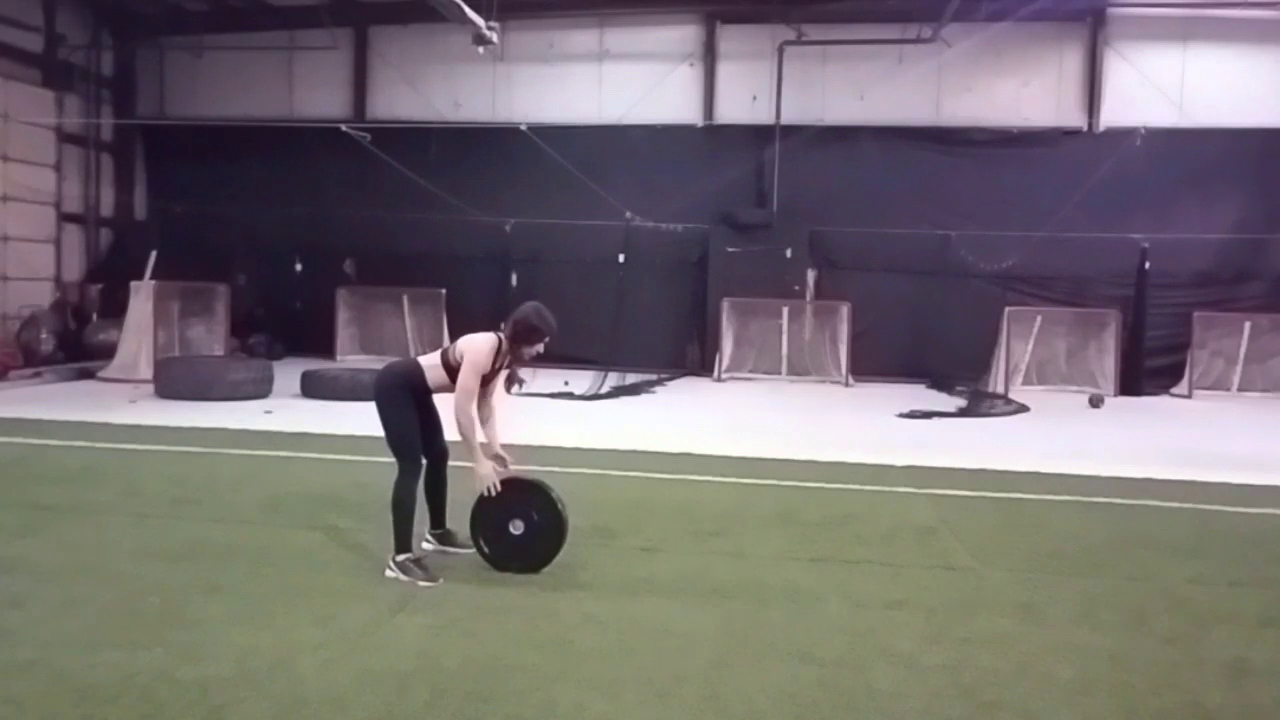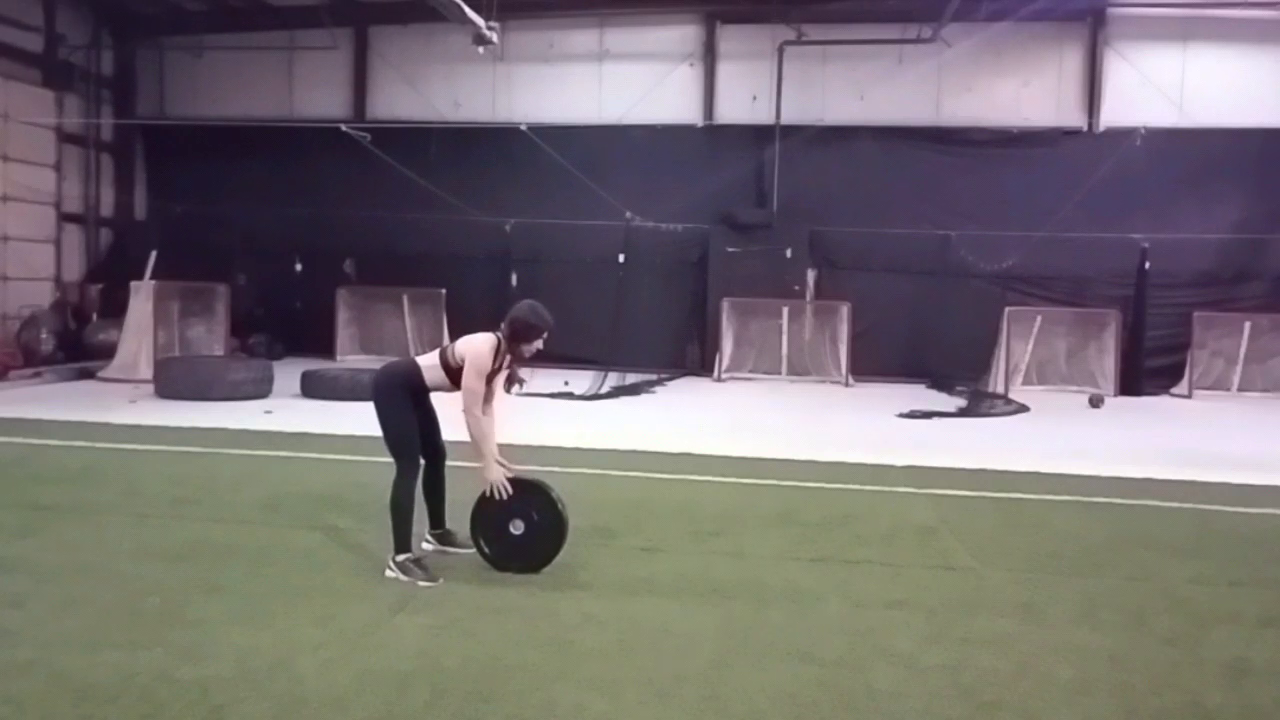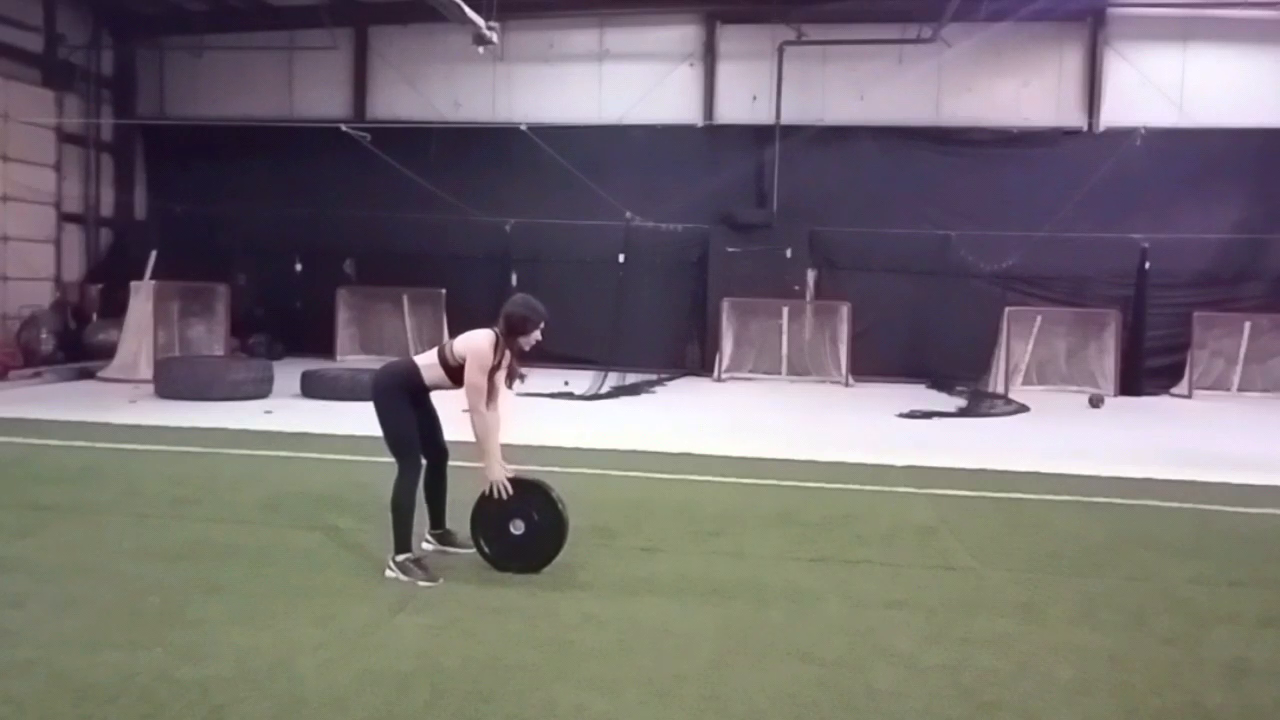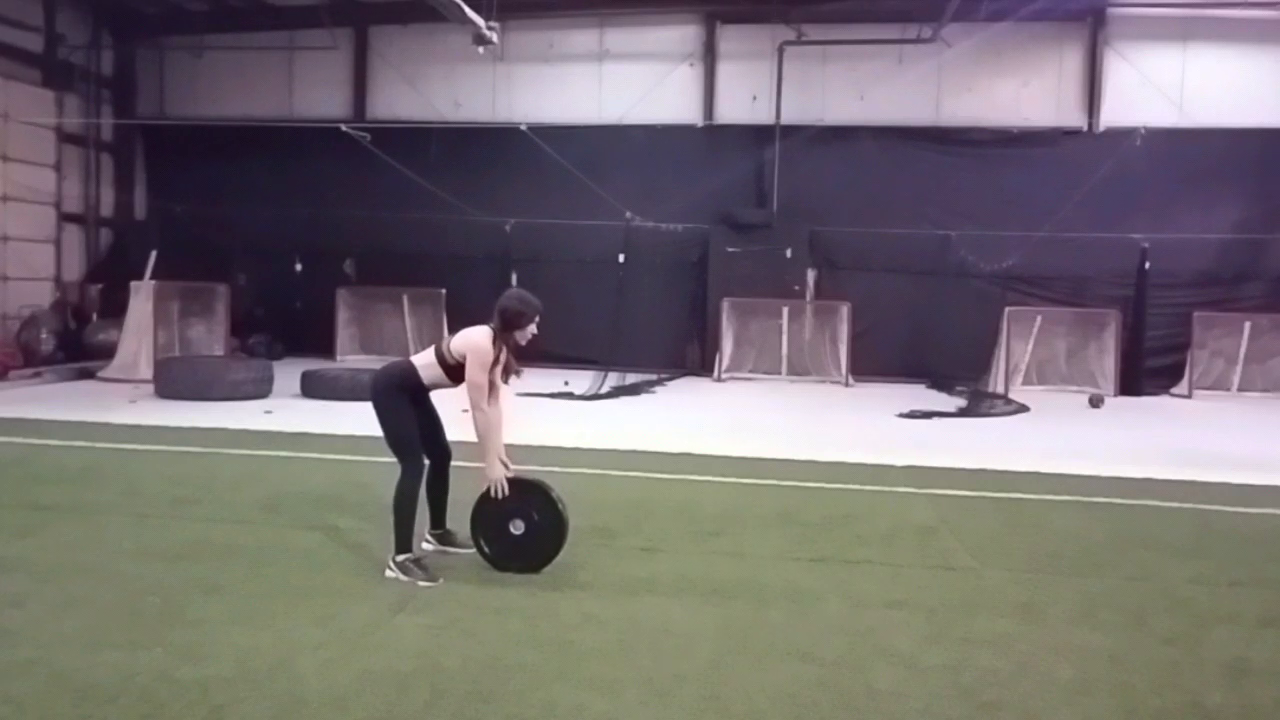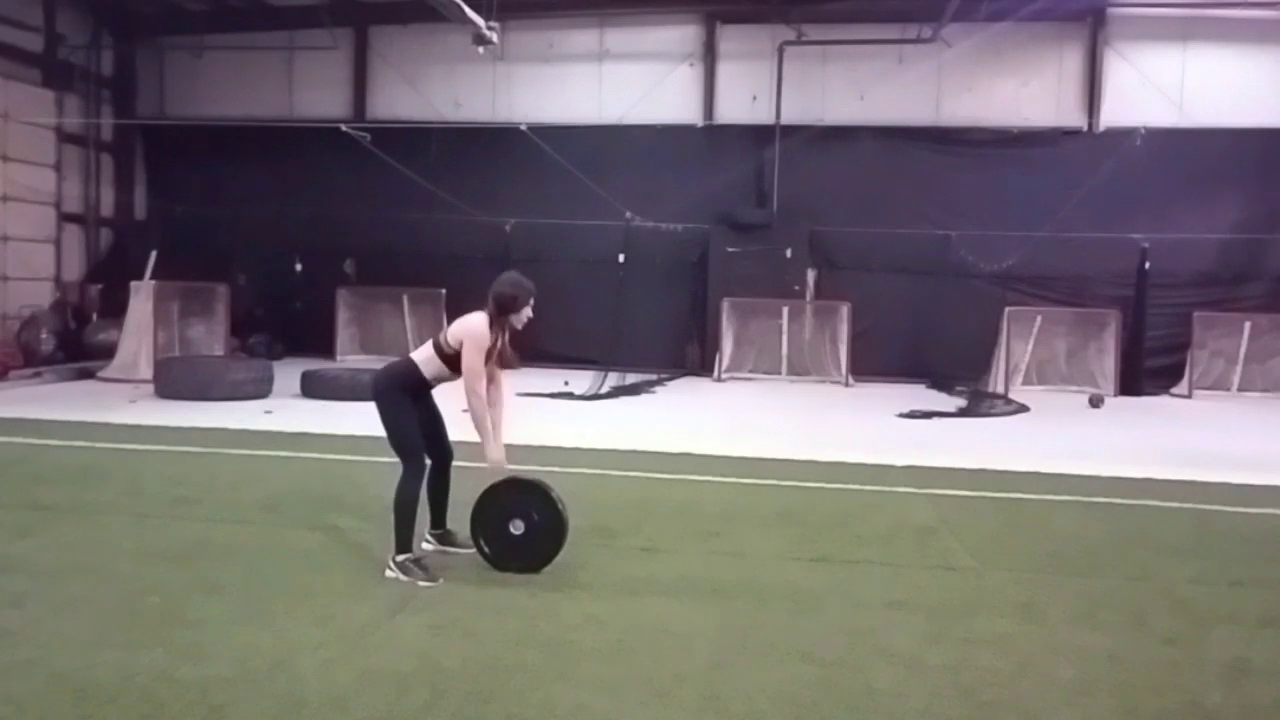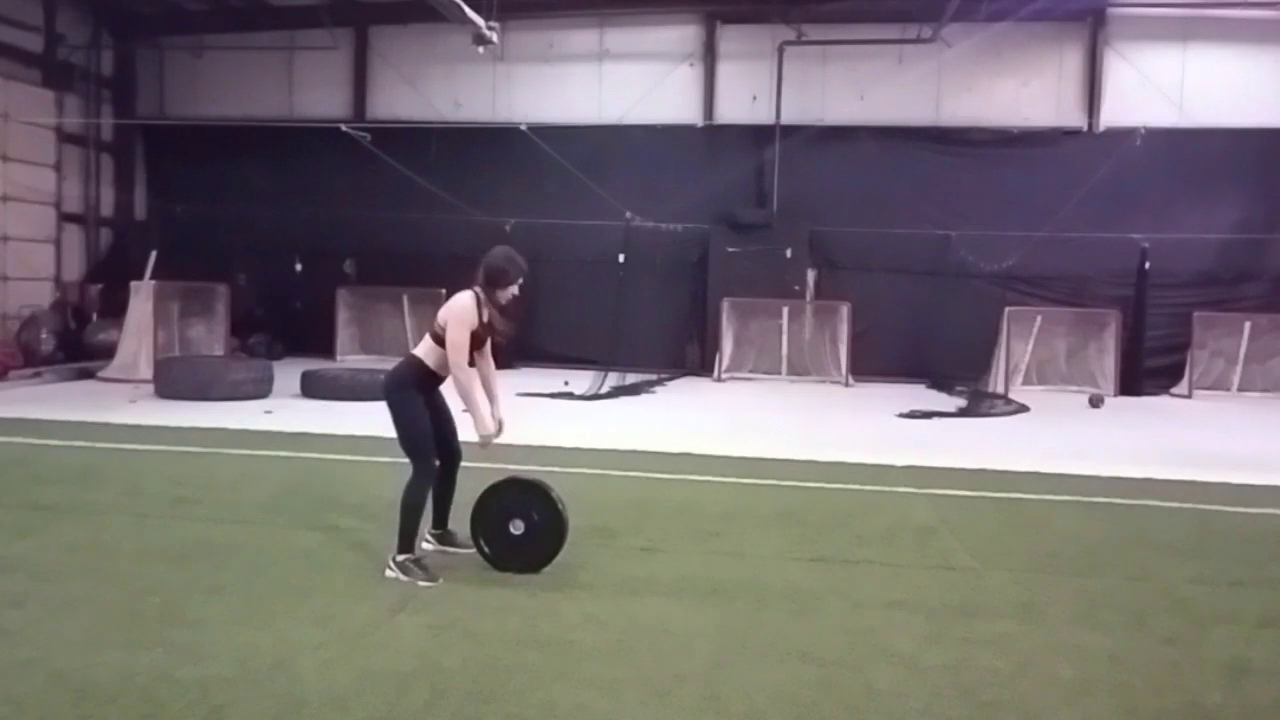
dt=0.2s
person 1, frame 1
left shoulder: (503, 352)
right shoulder: (483, 349)
left elbow: (484, 403)
right elbow: (462, 410)
left wrist: (493, 446)
right wrist: (478, 461)
left hip: (416, 391)
right hip: (395, 387)
left knee: (438, 457)
right knee: (411, 466)
left ankle: (438, 533)
right ankle: (401, 558)
person 1, frame 2
left shoulder: (503, 353)
right shoulder: (482, 351)
left elbow: (487, 408)
right elbow: (472, 413)
left wrist: (493, 455)
right wrist: (487, 465)
left hip: (414, 390)
right hip: (393, 387)
left knee: (435, 457)
right knee: (409, 466)
left ankle: (437, 533)
right ankle: (400, 558)
person 1, frame 3
left shoulder: (502, 350)
right shoulder: (482, 348)
left elbow: (492, 407)
right elbow: (477, 411)
left wrist: (496, 456)
right wrist: (489, 464)
left hip: (414, 390)
right hip: (392, 387)
left knee: (438, 457)
right knee: (411, 466)
left ankle: (437, 533)
right ankle: (400, 558)
person 1, frame 4
left shoulder: (499, 345)
right shoulder: (480, 345)
left elbow: (493, 402)
right elbow: (479, 409)
left wrist: (500, 454)
right wrist: (490, 463)
left hip: (414, 390)
right hip: (392, 388)
left knee: (441, 457)
right knee: (414, 466)
left ankle: (437, 533)
right ankle: (400, 559)
person 1, frame 5
left shoulder: (496, 331)
right shoulder: (478, 329)
left elbow: (493, 386)
right elbow: (474, 393)
left wrist: (499, 438)
right wrist: (490, 446)
left hip: (416, 389)
right hip: (394, 387)
left knee: (443, 457)
right knee: (415, 467)
left ankle: (437, 533)
right ankle: (400, 559)
person 1, frame 6
left shoulder: (488, 307)
right shoulder: (464, 305)
left elbow: (484, 358)
right elbow: (459, 367)
left wrist: (495, 407)
right wrist: (479, 419)
left hip: (426, 387)
right hip: (405, 385)
left knee: (451, 458)
right knee: (425, 467)
left ankle: (438, 533)
right ankle: (401, 558)
